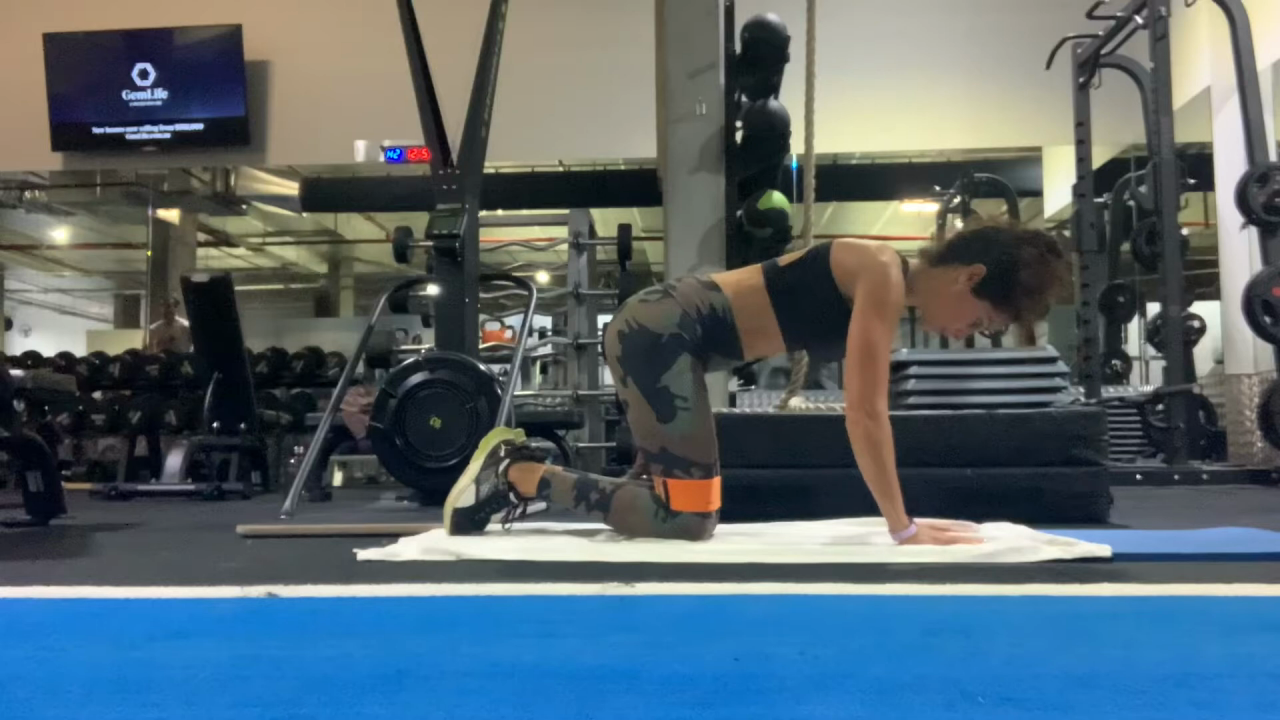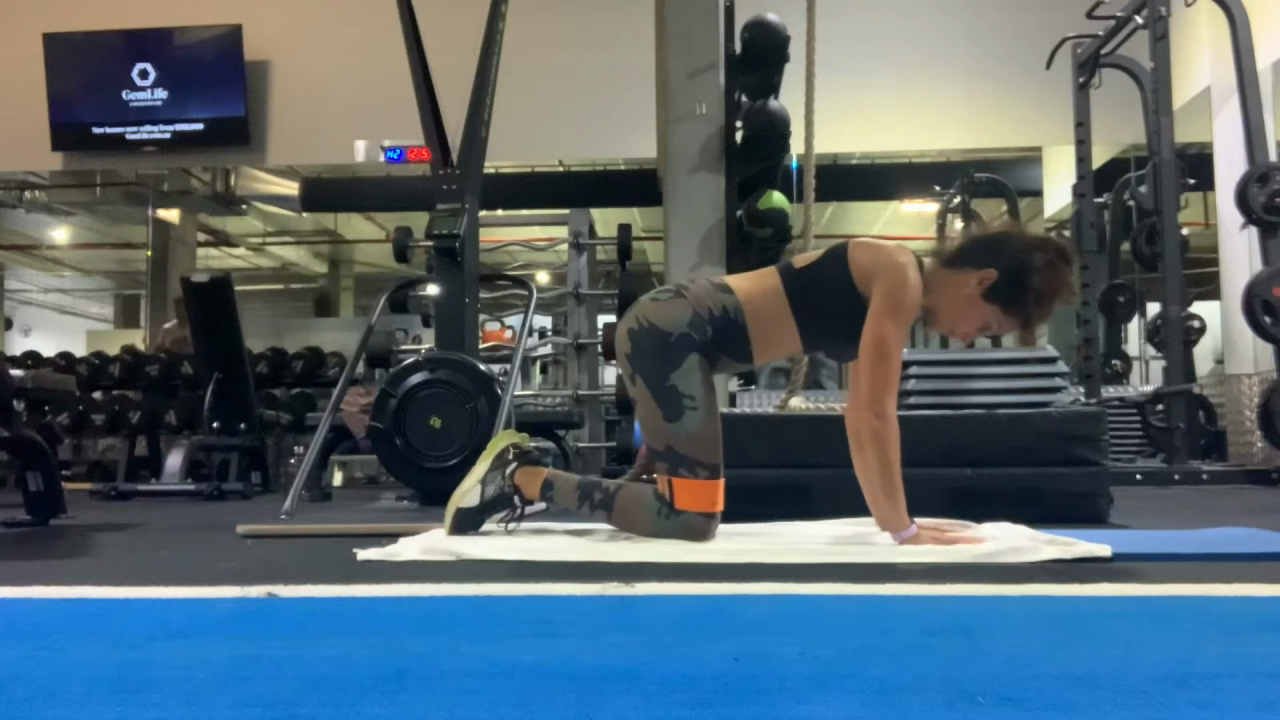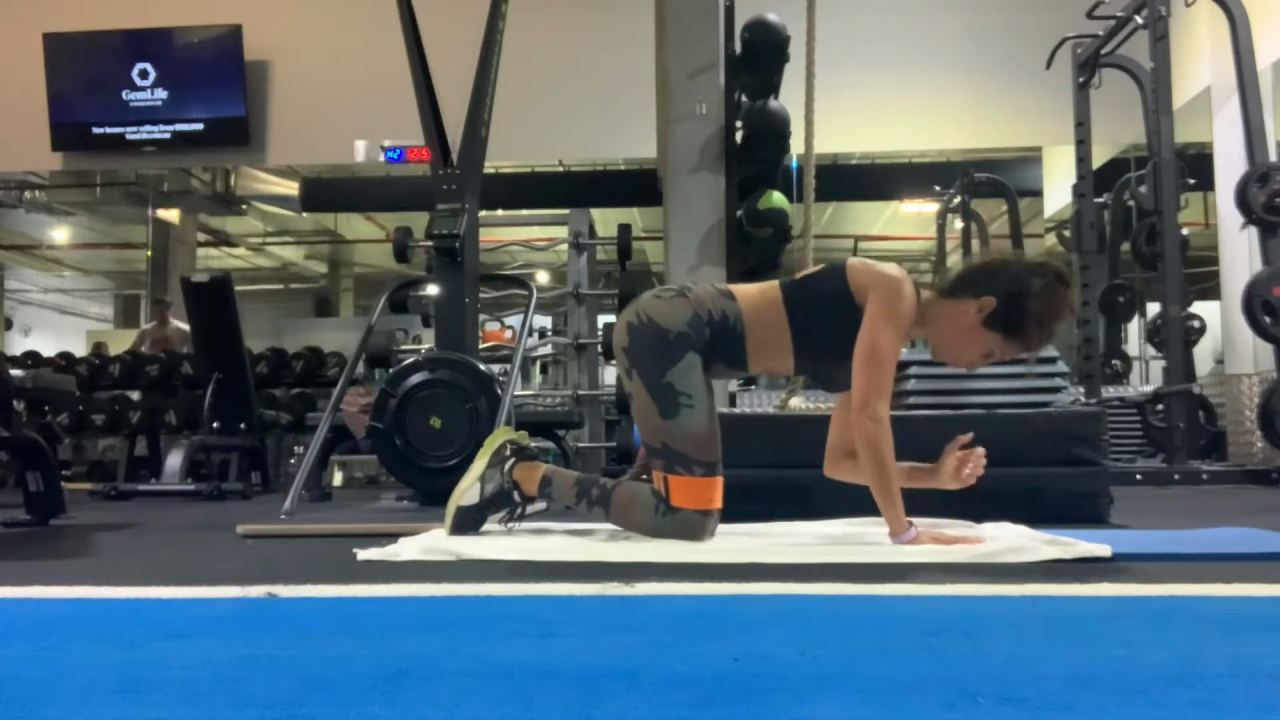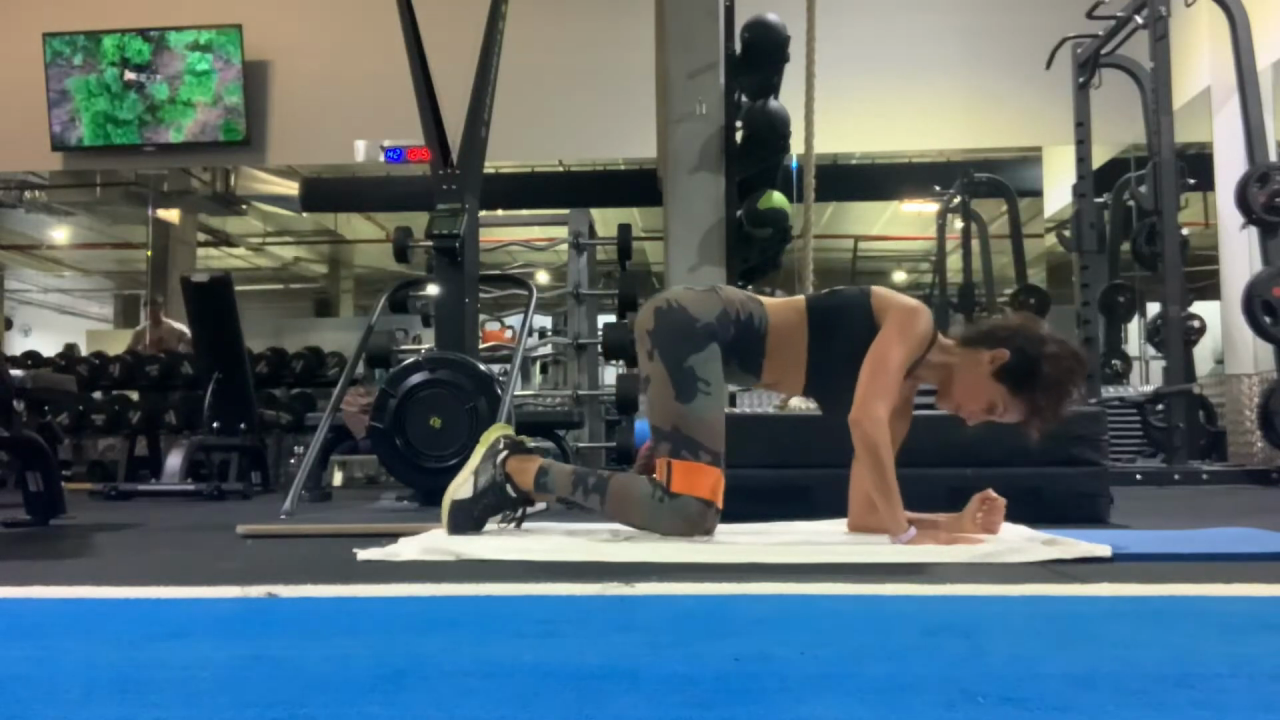
dt=0.7s
person 1, frame 1
left shoulder: (874, 291)
right shoulder: (883, 275)
left elbow: (860, 417)
right elbow: (868, 414)
left wrist: (901, 518)
right wrist: (903, 528)
left hip: (662, 336)
right hip: (658, 331)
left knee: (684, 505)
right knee: (686, 520)
left ankle: (520, 467)
right ankle: (512, 472)
person 1, frame 2
left shoulder: (883, 296)
right shoulder: (901, 276)
left elbow: (859, 420)
right elbow: (878, 414)
left wrist: (886, 520)
right wrist: (904, 528)
left hip: (674, 335)
right hip: (669, 331)
left knee: (681, 502)
right knee: (691, 519)
left ankle: (523, 471)
right ankle: (518, 478)
person 1, frame 3
left shoulder: (879, 328)
right shoulder: (893, 292)
left elbow: (840, 460)
right elbow: (869, 419)
left wrist: (934, 475)
right wrist: (902, 527)
left hip: (679, 340)
right hip: (668, 329)
left knee: (690, 512)
right knee: (687, 519)
left ankle: (523, 477)
right ankle: (518, 472)
person 1, frame 4
left shoulder: (904, 398)
right shoulder: (911, 321)
left elbow: (861, 515)
right elbow: (863, 420)
left wrist: (953, 522)
right wrist: (905, 530)
left hip: (708, 346)
right hip: (692, 320)
left knee: (695, 517)
right knee: (688, 506)
left ankle: (531, 481)
right ankle: (511, 463)
